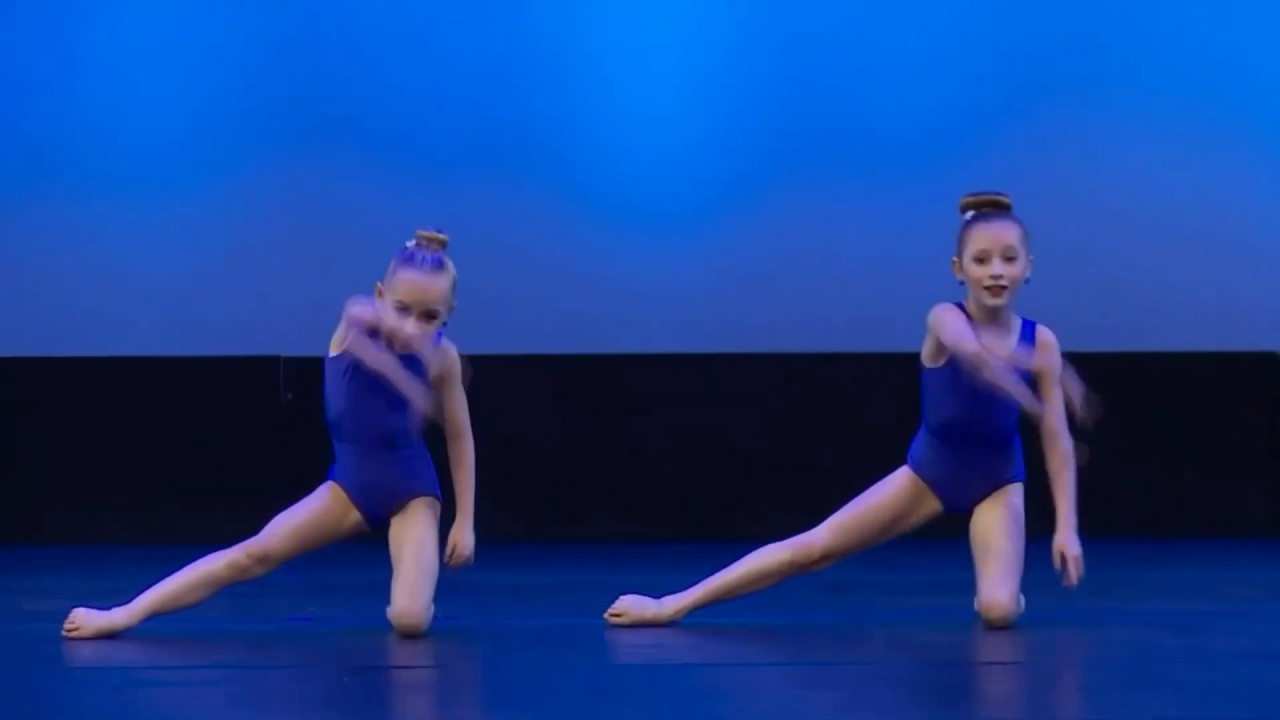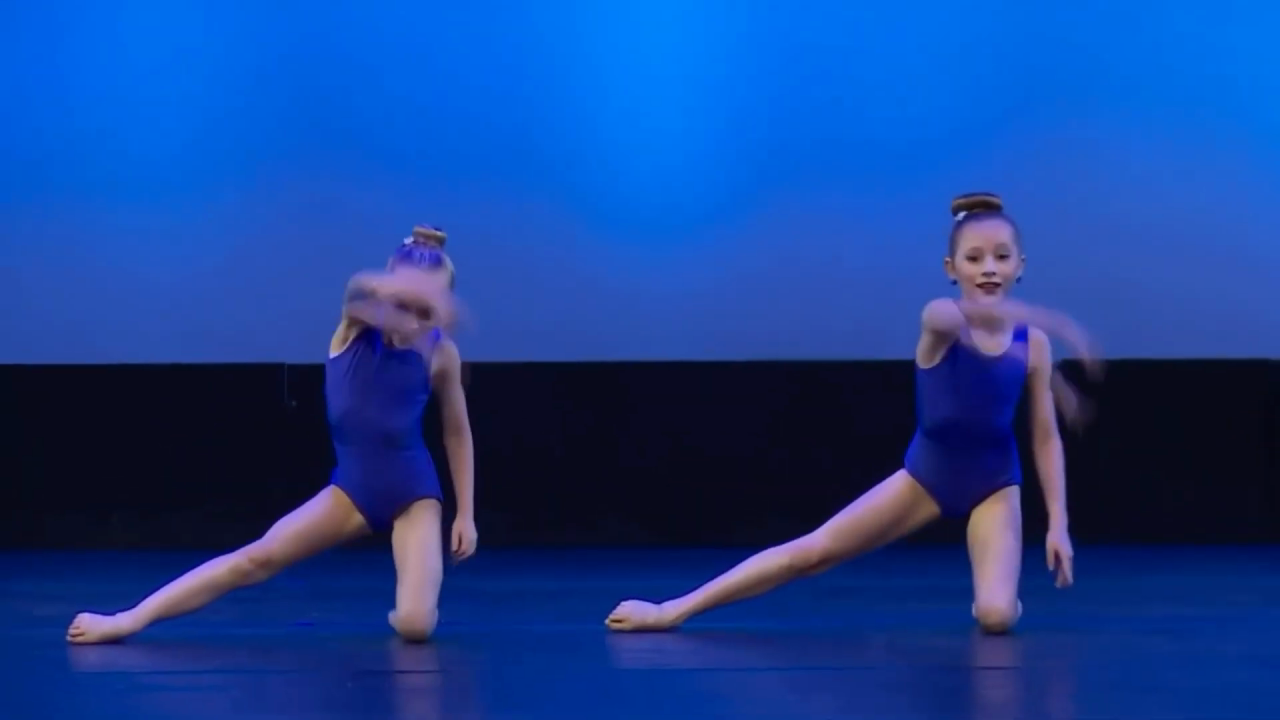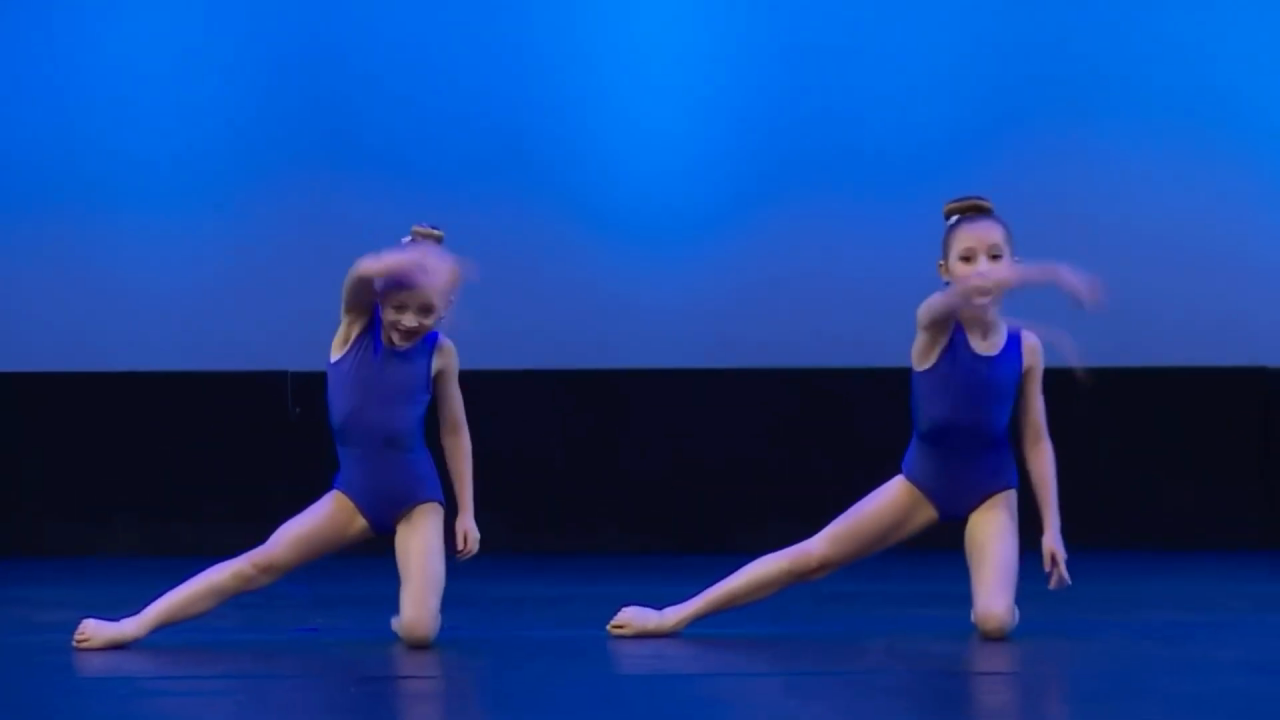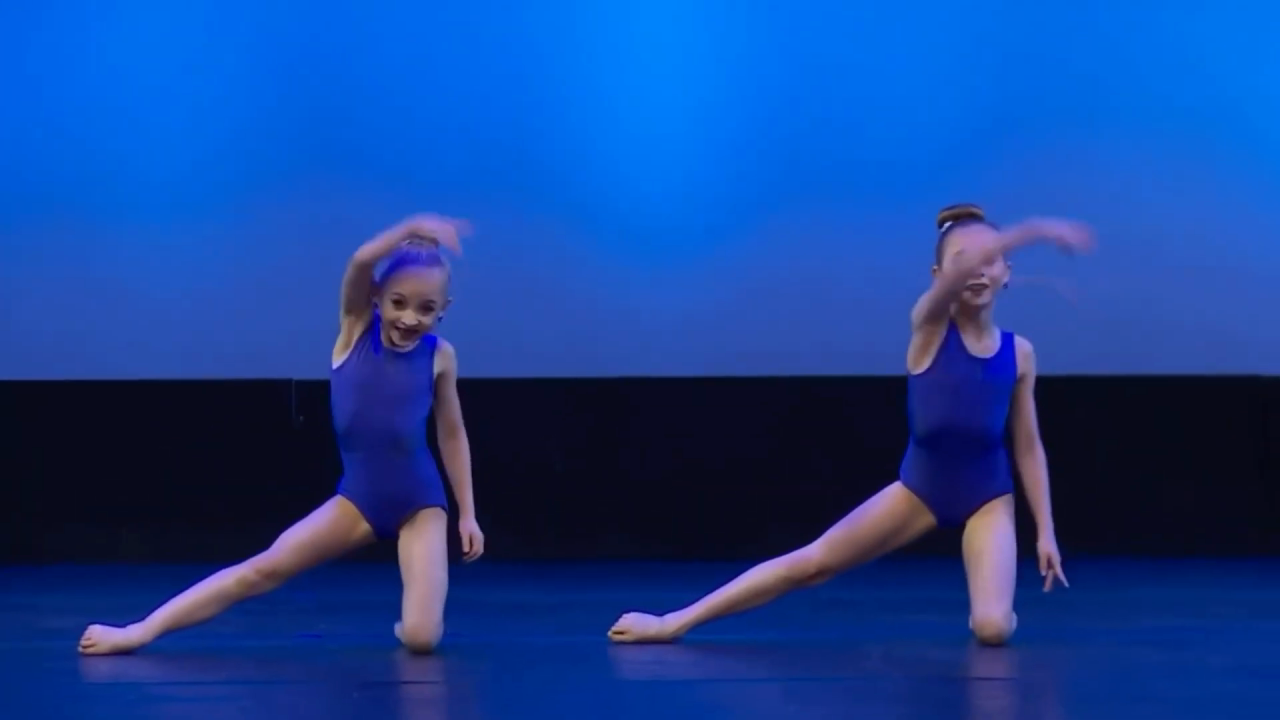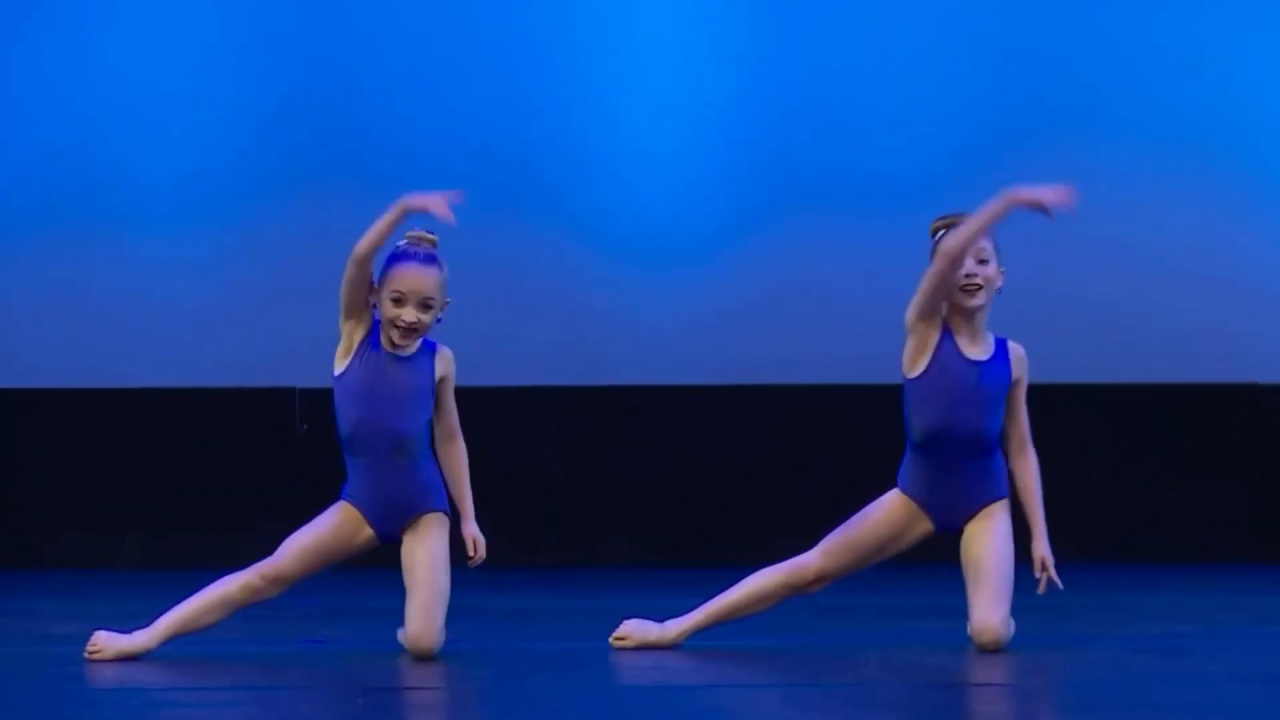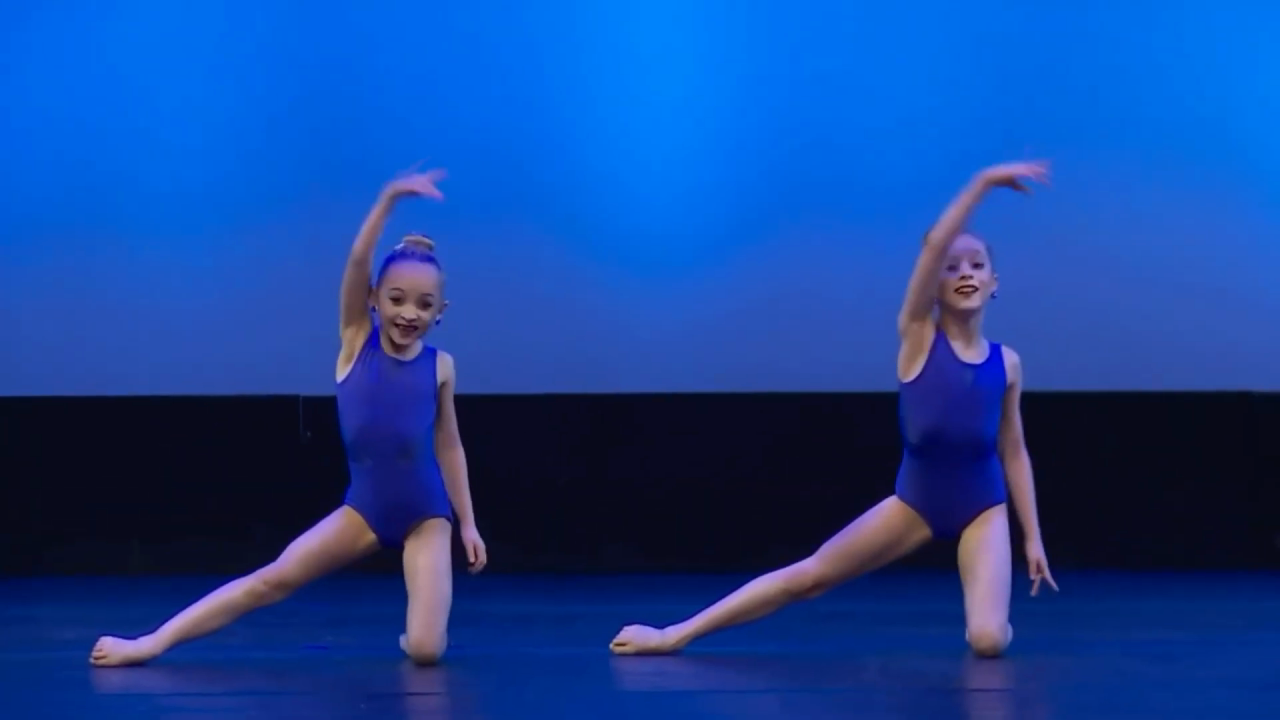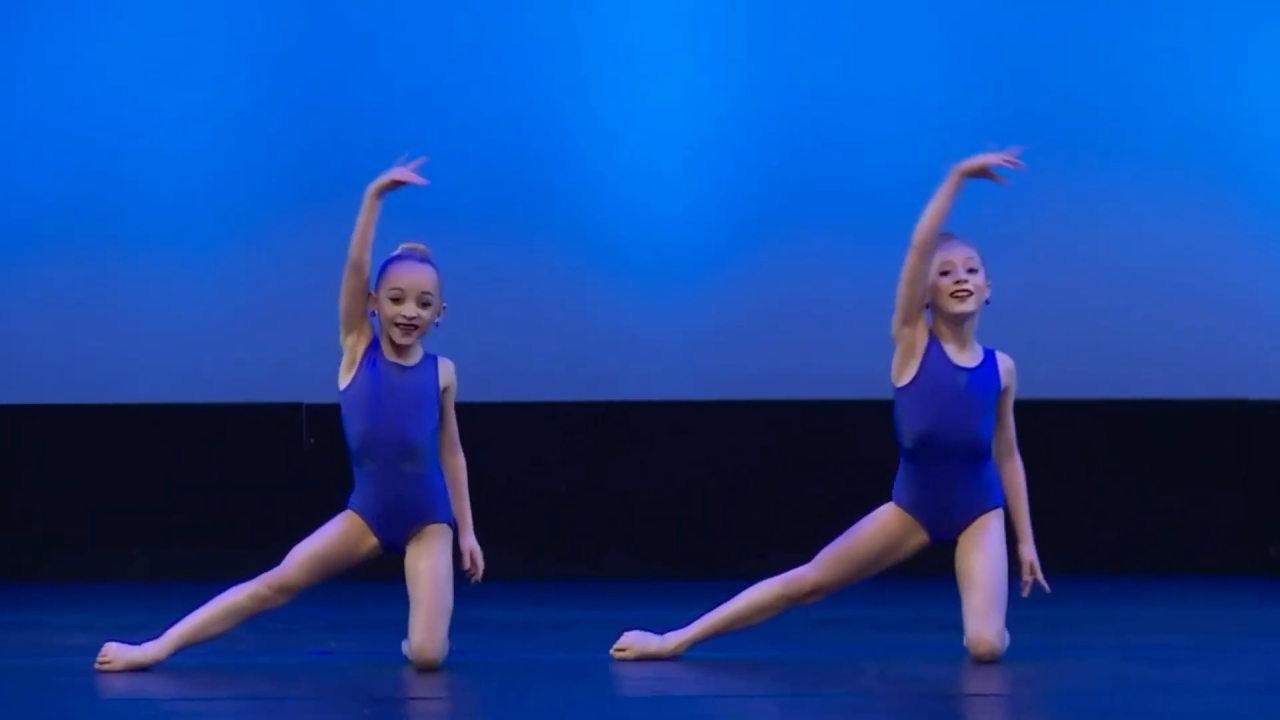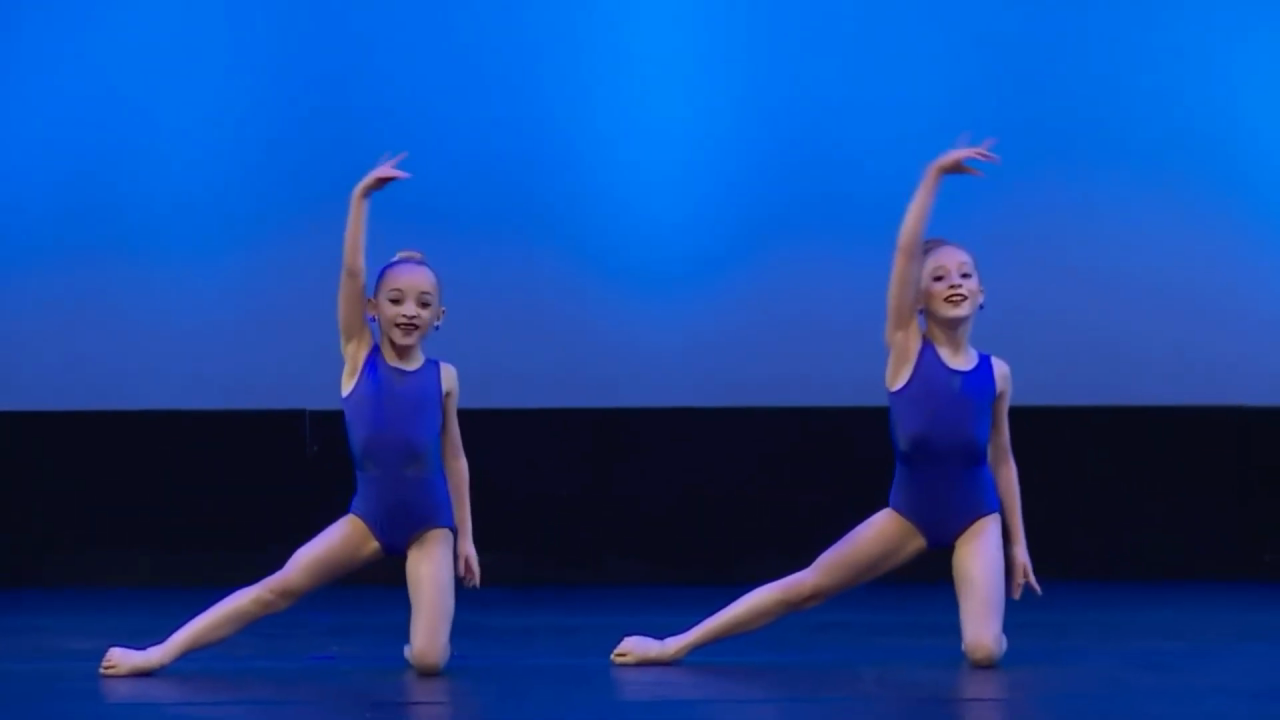
dt=0.1s
person 1, frame 1
left shoulder: (1041, 340)
right shoulder: (944, 319)
left elbow: (1057, 439)
right elbow: (972, 350)
left wrist: (1066, 526)
right wrist: (1043, 381)
left hip: (998, 483)
right hip: (928, 471)
left knee: (1000, 610)
right knee: (813, 547)
left ankle: (1004, 588)
right ankle: (672, 604)
person 1, frame 2
left shoulder: (1034, 342)
right shoulder: (939, 320)
left elbow: (1046, 439)
right elbow: (970, 315)
left wrist: (1058, 526)
right wrist: (1057, 323)
left hip: (994, 486)
right hip: (926, 475)
left knee: (997, 616)
right knee: (813, 551)
left ankle: (996, 593)
right ankle: (672, 610)
person 1, frame 3
left shoulder: (1026, 345)
right shoulder: (935, 319)
left elbow: (1037, 442)
right elbow: (967, 290)
left wrist: (1051, 527)
right wrist: (1051, 273)
left hip: (992, 491)
right hip: (923, 480)
left knee: (995, 621)
right knee: (811, 556)
left ankle: (993, 600)
right ankle: (673, 615)
person 1, frame 4
left shoulder: (1018, 352)
right shoulder: (929, 327)
left elbow: (1028, 446)
right elbow: (960, 261)
left wrist: (1046, 531)
right wrist: (1034, 231)
left hip: (988, 495)
right hip: (919, 486)
left knee: (993, 628)
right knee: (810, 561)
left ankle: (991, 609)
right ankle: (678, 621)
person 1, frame 5
left shoulder: (1013, 356)
right shoulder: (922, 330)
left elbow: (1020, 449)
right elbow: (950, 252)
left wrist: (1039, 533)
right wrist: (1012, 199)
left hip: (985, 502)
right hip: (917, 494)
left knee: (991, 634)
right knee: (810, 569)
left ankle: (992, 613)
right ankle: (677, 627)
person 1, frame 6
left shoulder: (1007, 363)
right shoulder: (918, 336)
left elbow: (1014, 452)
right elbow: (935, 245)
left wrist: (1034, 536)
right wrist: (983, 181)
left hip: (983, 508)
right hip: (915, 502)
left knee: (990, 640)
right knee: (809, 575)
left ankle: (988, 618)
right ankle: (677, 634)
person 1, frame 7
left shoulder: (1001, 367)
right shoulder: (911, 341)
left elbow: (1007, 455)
right elbow: (921, 244)
left wrist: (1026, 539)
right wrist: (958, 175)
left hip: (980, 513)
right hip: (912, 508)
left knee: (987, 645)
right knee: (806, 581)
left ankle: (987, 624)
right ankle: (676, 639)
person 1, frame 8
left shoulder: (996, 372)
right shoulder: (905, 349)
left elbow: (1002, 459)
right elbow: (905, 252)
left wrist: (1018, 542)
right wrist: (932, 176)
left hip: (977, 517)
right hip: (908, 513)
left knee: (985, 651)
right knee: (806, 586)
left ankle: (984, 625)
right ankle: (675, 645)
person 2, frame 1
left shoulder: (443, 356)
right shoulder: (359, 321)
left elbow: (461, 441)
right elbow: (359, 314)
left wrist: (464, 521)
left hip: (412, 492)
right hip: (349, 485)
left knee: (410, 619)
right knee: (254, 554)
left ankle: (416, 597)
right ankle: (125, 614)
person 2, frame 2
left shoulder: (441, 352)
right shoulder: (355, 323)
left elbow: (458, 435)
right elbow: (360, 291)
left wrist: (465, 515)
right wrist: (403, 291)
left hip: (415, 496)
right hip: (351, 488)
left knee: (415, 625)
right knee: (258, 558)
left ankle: (411, 605)
right ankle: (129, 619)
person 2, frame 3
left shoulder: (439, 352)
right shoulder: (356, 321)
left elbow: (456, 434)
right elbow: (361, 272)
left wrist: (467, 512)
right wrist: (417, 259)
left hip: (418, 499)
right hip: (355, 492)
left knee: (418, 631)
right knee: (261, 562)
left ankle: (413, 611)
right ankle: (134, 624)
person 2, frame 4
left shoulder: (439, 355)
right shoulder: (356, 329)
left elbow: (453, 436)
right elbow: (360, 264)
left wrist: (468, 513)
right wrist: (408, 232)
left hip: (421, 505)
right hip: (358, 498)
left knee: (421, 637)
right knee: (264, 568)
left ankle: (414, 616)
right ankle: (141, 631)
person 2, frame 5
left shoulder: (438, 359)
right shoulder: (355, 332)
left elbow: (450, 441)
right elbow: (358, 260)
left wrist: (468, 517)
right wrist: (403, 208)
left hip: (425, 511)
right hip: (361, 502)
left knee: (424, 642)
right knee: (269, 573)
left ankle: (416, 622)
right ankle: (147, 636)
person 2, frame 6
left shoulder: (440, 366)
right shoulder: (356, 342)
left elbow: (449, 446)
right elbow: (357, 264)
left wrist: (467, 522)
right wrist: (388, 199)
left hip: (426, 516)
right hip: (364, 509)
left knee: (425, 648)
right knee: (274, 579)
left ankle: (417, 628)
right ankle: (153, 642)
person 2, frame 7
left shoulder: (441, 371)
right shoulder: (357, 349)
left elbow: (451, 452)
right elbow: (355, 267)
left wrist: (466, 529)
right wrist: (376, 194)
left hip: (429, 521)
right hip: (366, 513)
left knee: (427, 654)
right knee: (277, 583)
left ankle: (420, 631)
right ankle: (156, 647)
person 2, frame 8
left shoulder: (444, 376)
right shoulder: (358, 357)
left elbow: (454, 458)
right elbow: (351, 276)
left wrist: (466, 536)
right wrist: (360, 198)
left hip: (431, 525)
right hip: (368, 517)
left knee: (429, 659)
right knee: (279, 587)
left ankle: (422, 636)
right ankle: (160, 653)
